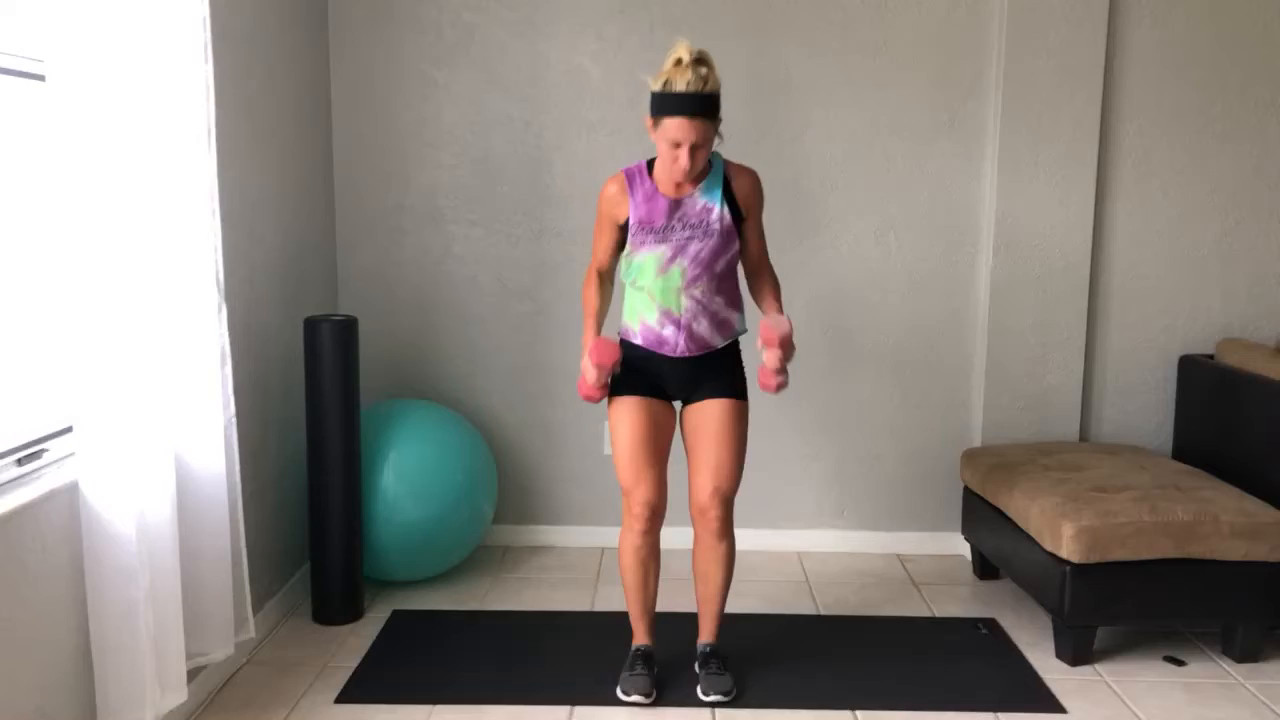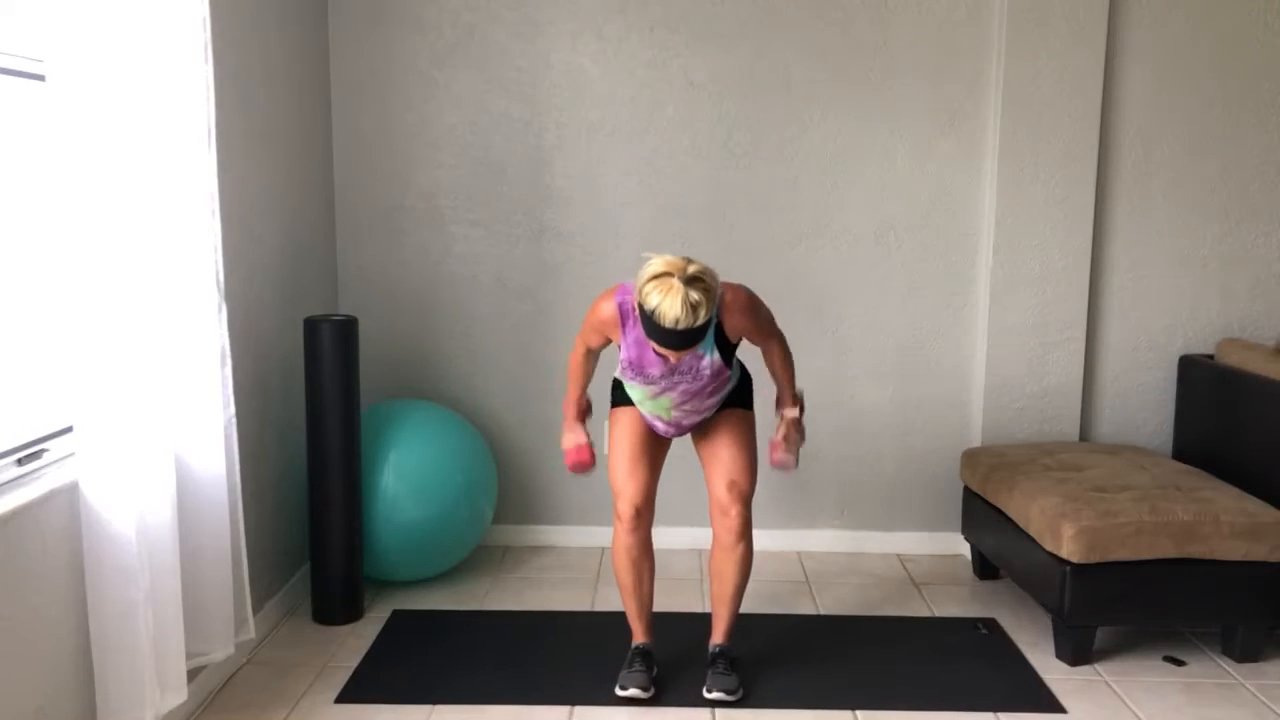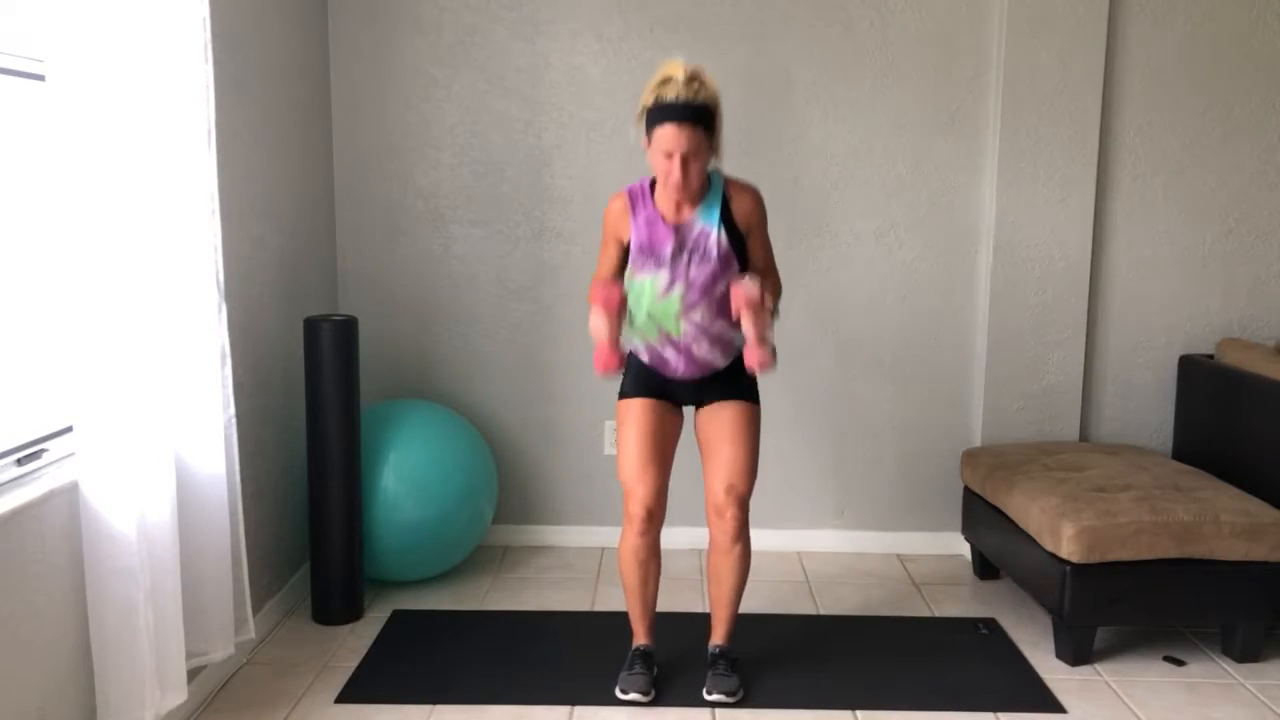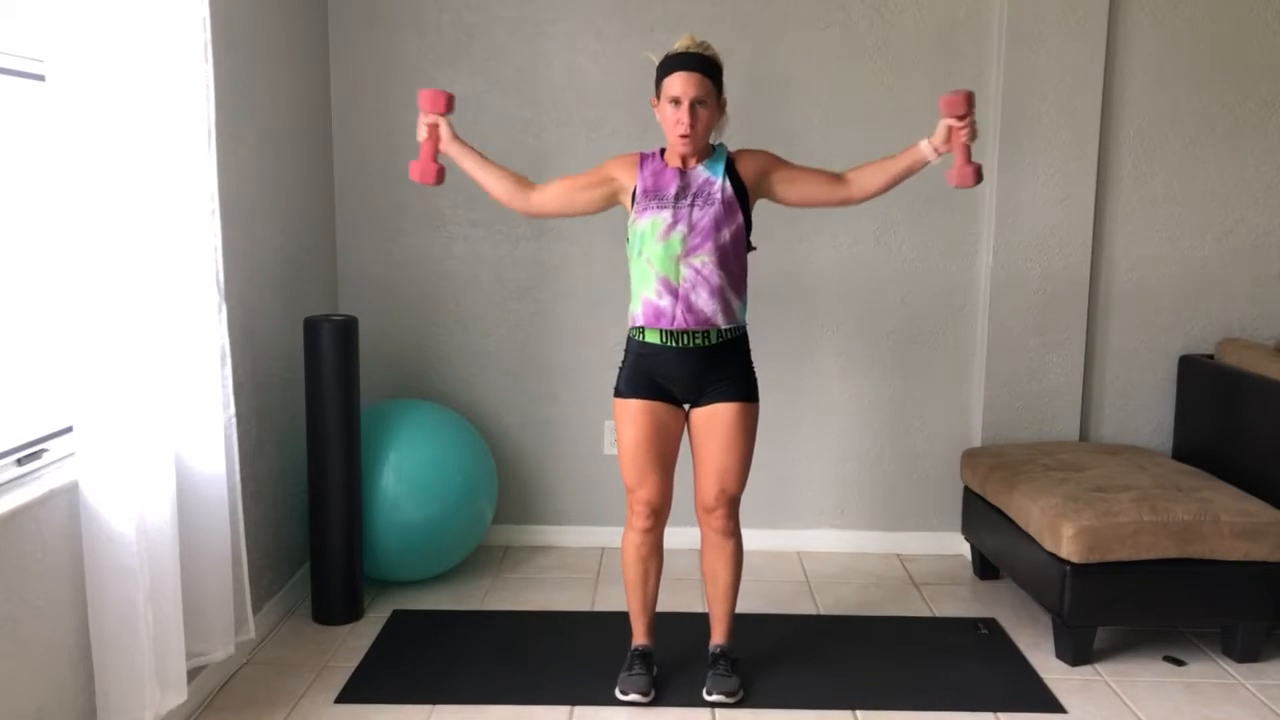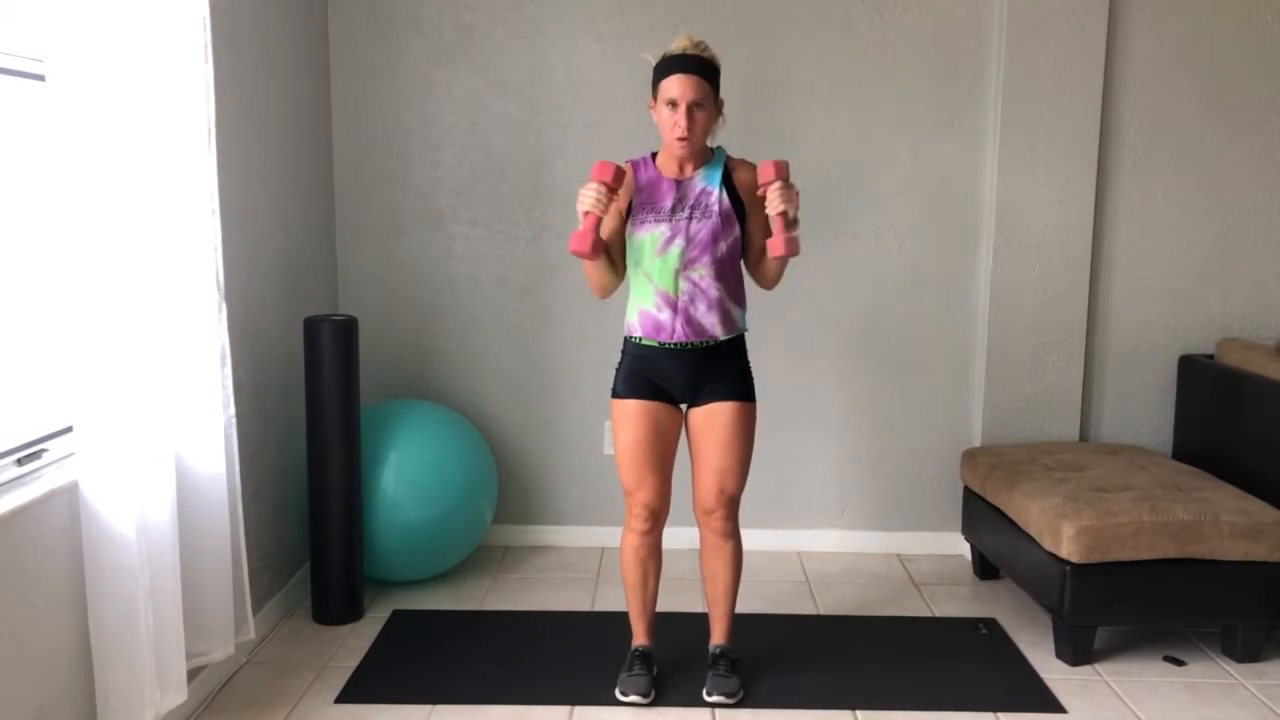
dt=1s
person 1, frame 1
left shoulder: (740, 185)
right shoulder: (621, 190)
left elbow: (758, 265)
right elbow: (598, 271)
left wrist: (776, 323)
right wrist: (590, 341)
left hip: (715, 363)
right hip: (639, 363)
left knee: (713, 510)
right knee: (642, 509)
left ankle: (708, 646)
right ankle: (641, 647)
person 1, frame 2
left shoulder: (736, 306)
right shoulder: (613, 309)
left elbow: (772, 341)
right elbow: (585, 350)
left wrist: (791, 410)
right wrist: (573, 418)
left hip: (722, 400)
right hip: (639, 399)
left knee: (733, 512)
right knee: (630, 512)
left ankle: (720, 647)
right ankle: (640, 646)
person 1, frame 3
left shoulder: (740, 201)
right shoulder: (625, 208)
left elbow: (769, 281)
right elbow: (607, 285)
left wrist: (766, 304)
left hip: (725, 375)
right hip: (649, 373)
left knee: (728, 509)
right knee: (641, 510)
left ankle: (720, 648)
right ankle: (641, 647)
person 1, frame 4
left shoulder: (747, 171)
right shoulder: (628, 173)
left elbow: (848, 186)
right elbow: (528, 197)
left wrist: (929, 148)
right wrist: (452, 146)
left hip: (722, 361)
right hip: (648, 360)
left knee: (719, 511)
right knee: (644, 510)
left ankle: (720, 649)
right ankle: (640, 648)
person 1, frame 5
left shoulder: (741, 179)
right shoulder: (628, 180)
left elbow: (766, 278)
right elbow: (602, 286)
left wrist: (783, 224)
right wrist: (590, 223)
left hip: (721, 363)
right hip: (645, 362)
left knee: (718, 513)
right knee: (644, 513)
left ankle: (720, 649)
right ankle: (641, 648)
